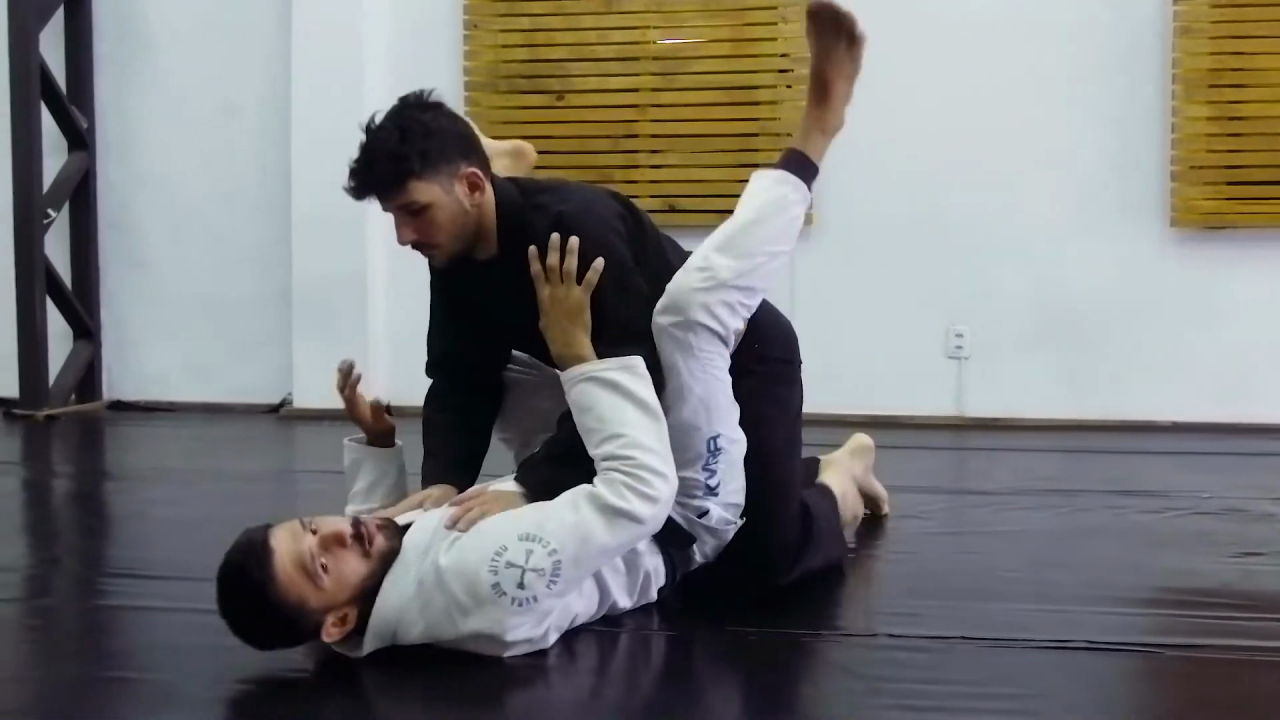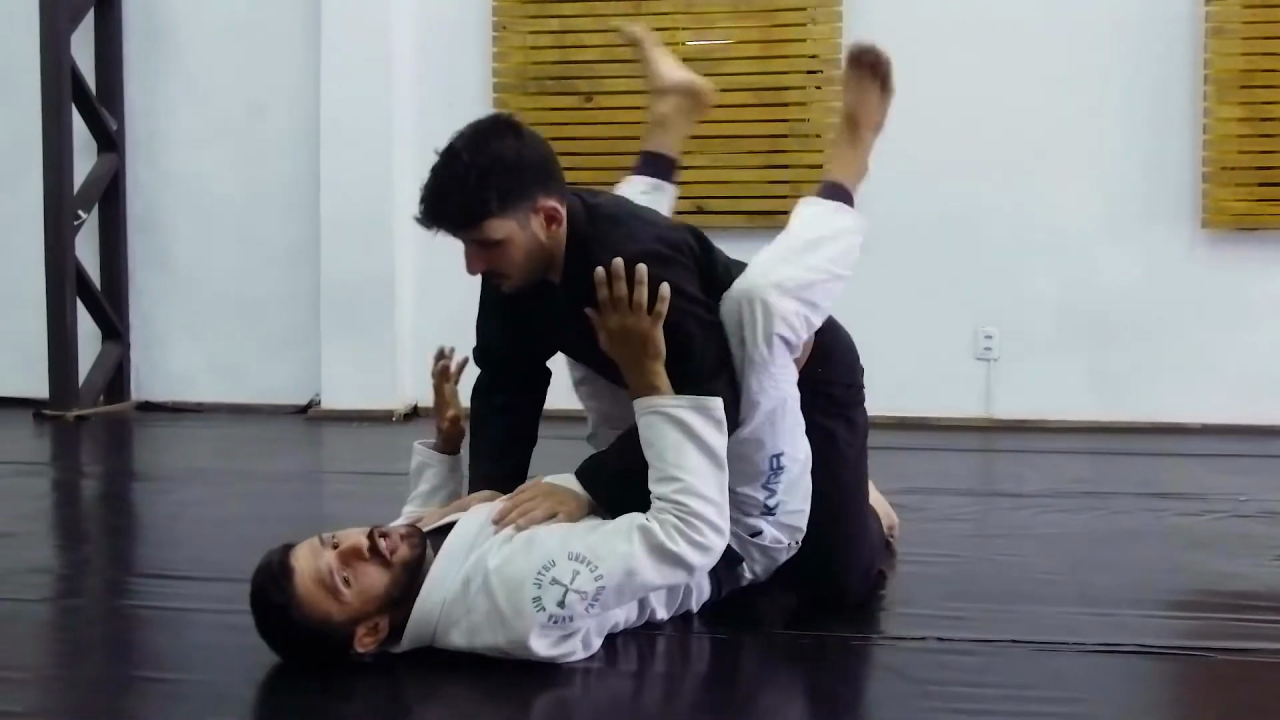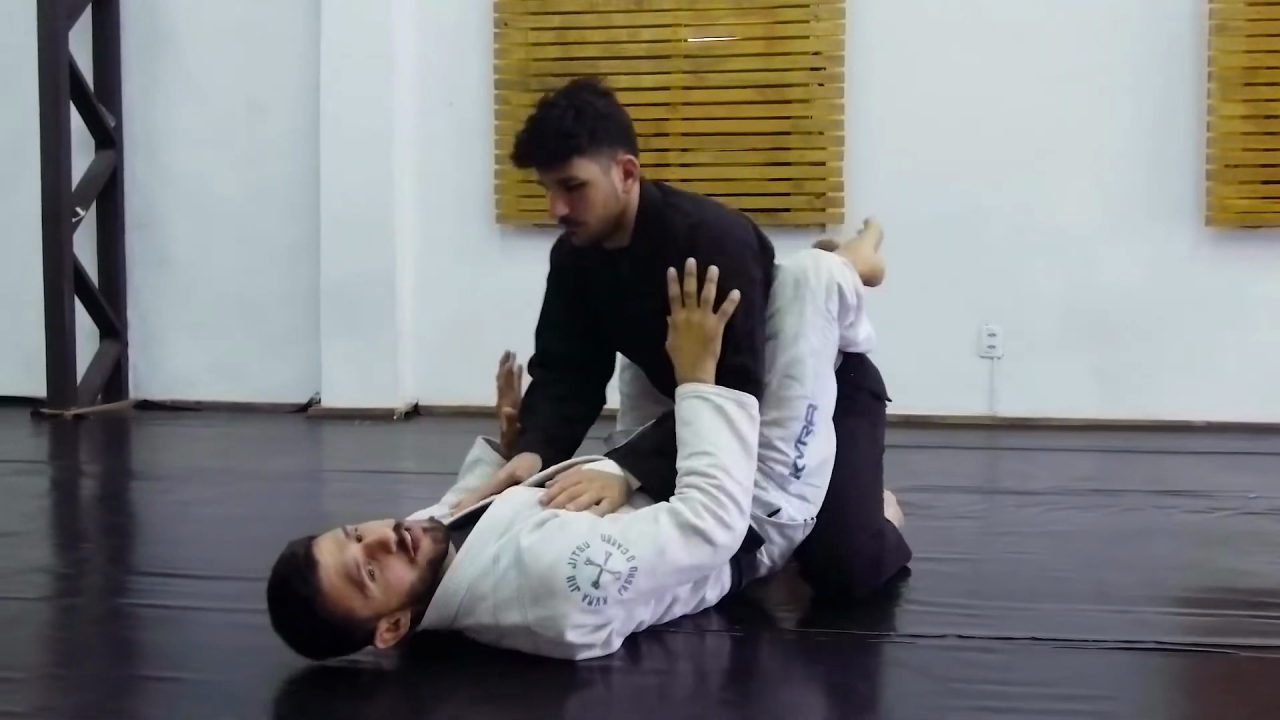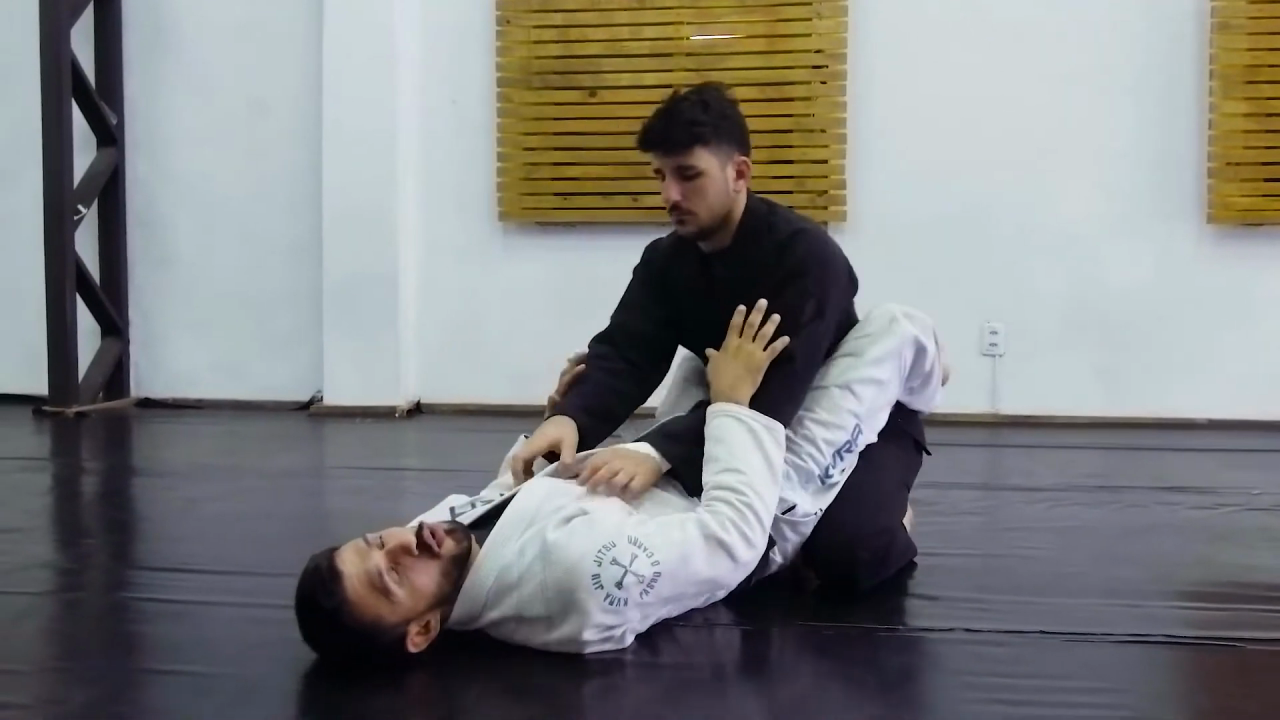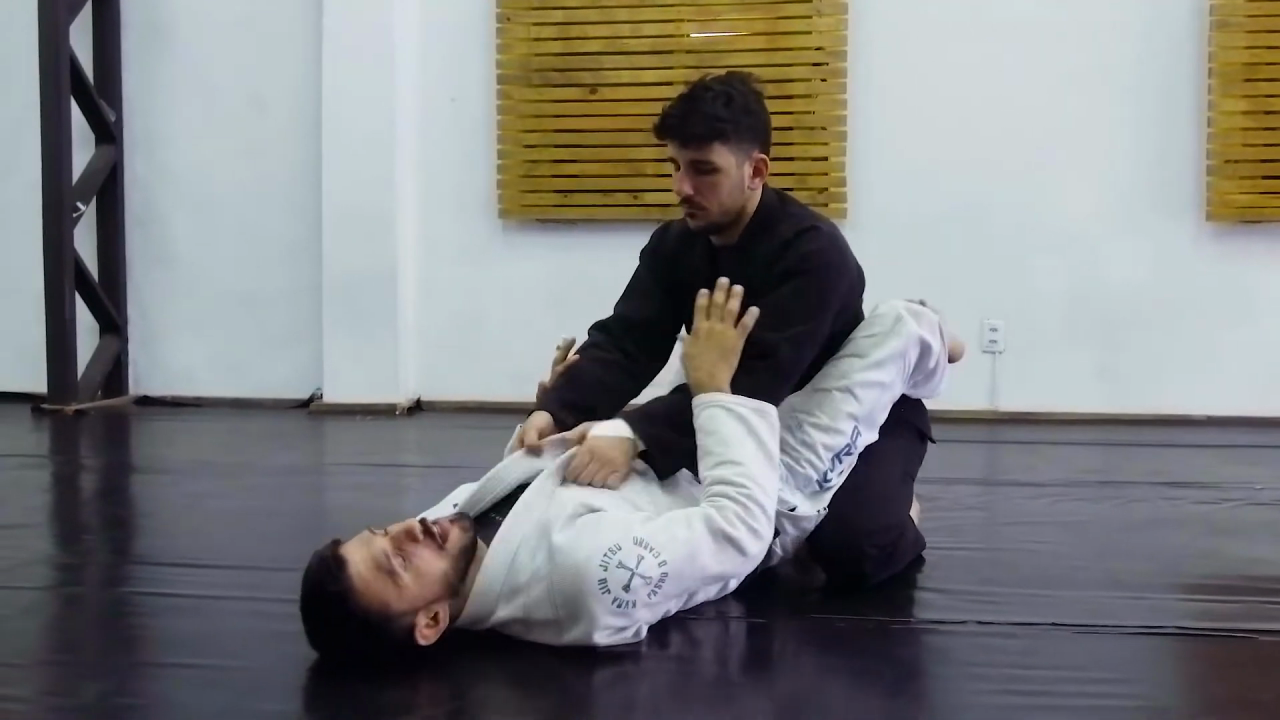
dt=0.5s
person 1, frame 1
left shoulder: (378, 602)
right shoulder: (475, 582)
right elbow: (640, 493)
left wrist: (373, 441)
right wrist: (576, 349)
right hip: (677, 526)
right knee: (692, 306)
right ankle: (813, 136)
person 1, frame 2
left shoulder: (414, 575)
right shoulder: (516, 596)
right elbow: (690, 542)
left wrist: (443, 441)
right wrist: (651, 385)
left hip: (623, 503)
right hip: (733, 538)
right knee: (758, 302)
right ankle: (841, 176)
person 1, frame 3
left shoulder: (425, 543)
right shoulder: (546, 580)
right elbow: (712, 522)
left wrist: (503, 434)
right wrist: (696, 372)
left hip: (650, 487)
right hip: (752, 520)
right knee: (807, 274)
right ankle: (844, 273)
person 1, frame 4
left shoulder: (442, 528)
right shoulder: (571, 575)
right elbow: (733, 538)
right wrist: (734, 399)
left hip: (675, 474)
right hip: (763, 514)
right knee: (894, 328)
right ankle: (917, 378)
person 1, frame 5
left shoulder: (444, 531)
right shoulder: (578, 573)
right elbow: (740, 528)
right wrist: (713, 386)
left hip: (676, 470)
right hip: (768, 505)
right knee: (898, 326)
right ankle: (926, 355)
person 2, frame 1
left shoulder: (576, 226)
right shoulder: (456, 263)
right elbow: (464, 384)
left wrist: (528, 489)
right wrist: (441, 486)
left hip: (739, 353)
right hip: (673, 368)
left knee: (767, 554)
left ankle: (840, 490)
person 2, frame 2
left shoulder: (641, 260)
right shoulder: (516, 260)
right elbow: (508, 382)
left wrist: (587, 487)
right wrist: (488, 492)
left hip: (801, 375)
right hip: (688, 387)
left knee: (835, 582)
left ankle: (860, 506)
person 2, frame 3
left shoulder: (713, 239)
right shoulder: (575, 253)
left elbow: (732, 389)
right elbow: (566, 373)
left wrist: (624, 471)
right wrist: (532, 453)
person 2, frame 4
left shoulder: (805, 253)
right shoulder: (665, 260)
left elbow: (776, 387)
right elbow: (626, 356)
left wrist: (658, 453)
right wrist: (568, 418)
left knee: (845, 553)
left ankle: (886, 519)
person 2, frame 5
left shoulder: (814, 252)
right shoulder: (674, 246)
left elbow: (759, 378)
right elbow: (625, 344)
left wrist: (633, 434)
right wrist: (555, 411)
left knee: (850, 547)
left ankle: (889, 507)
